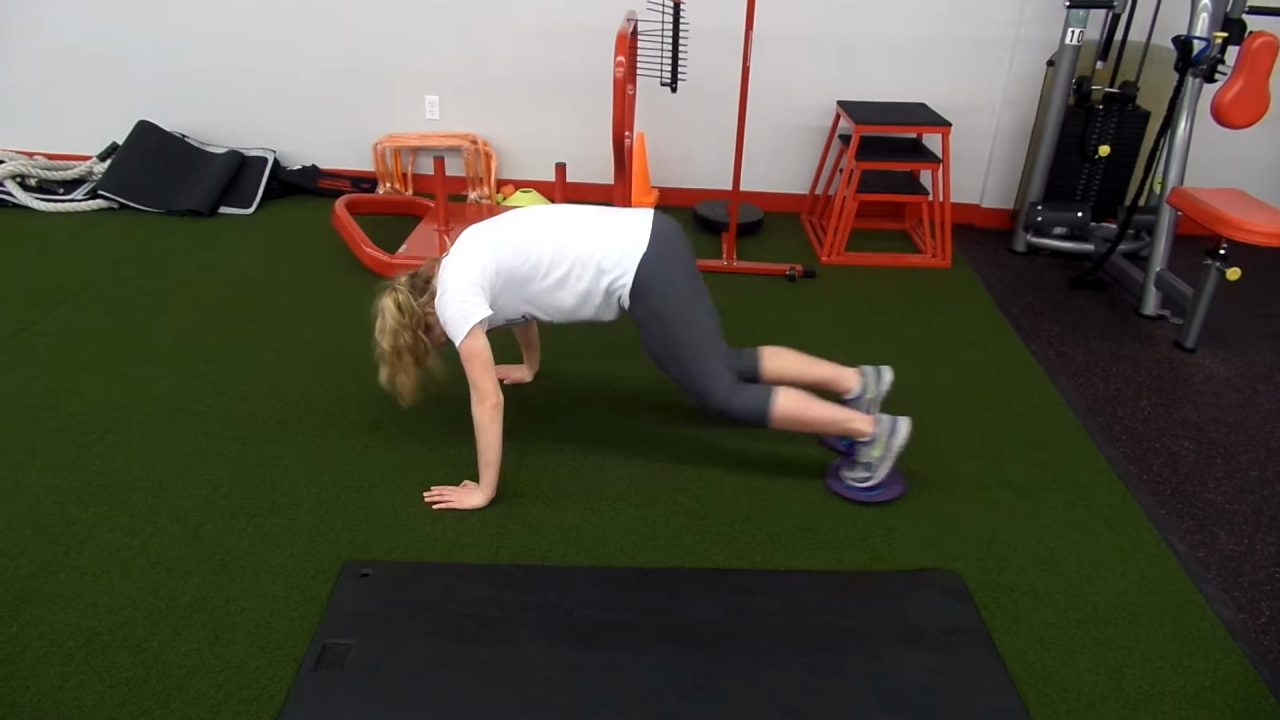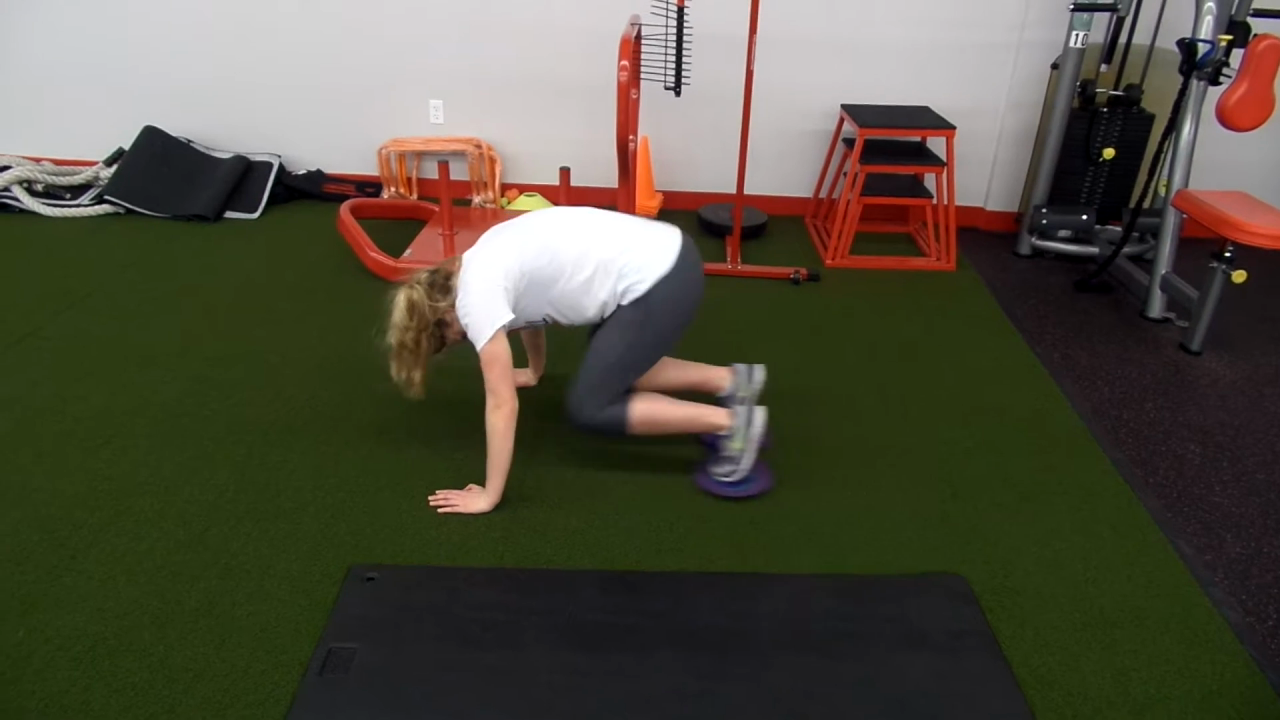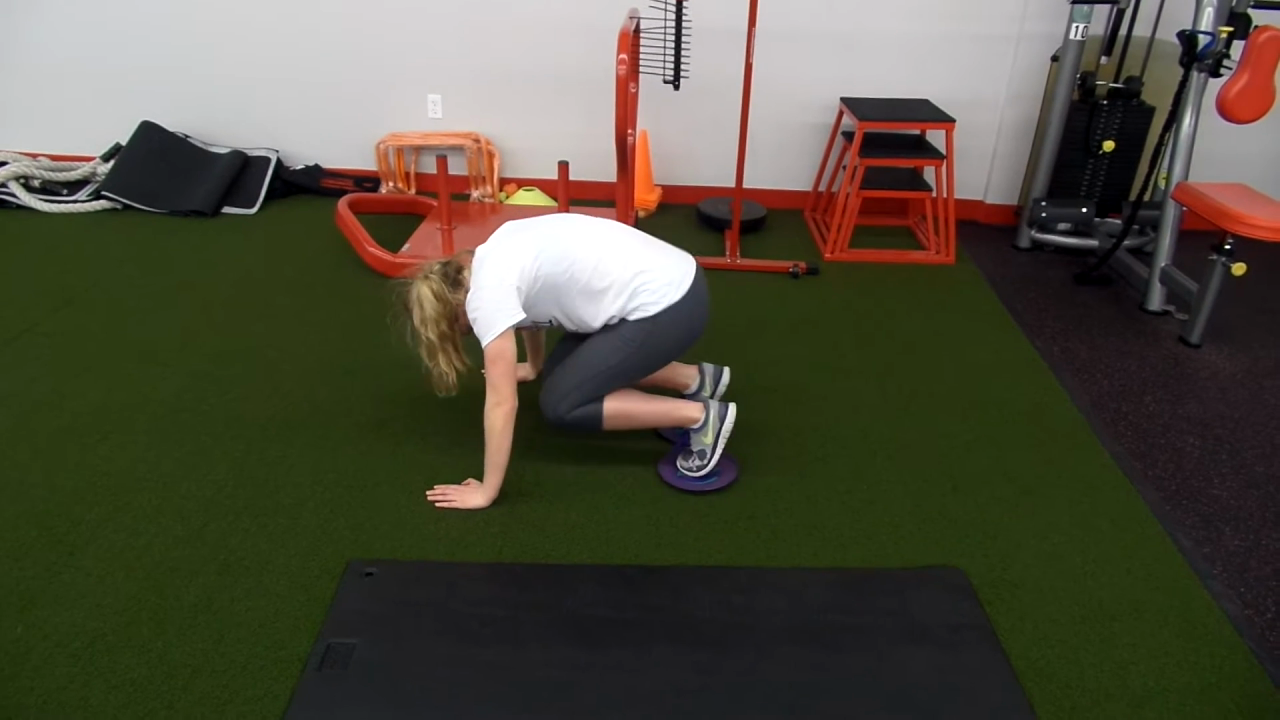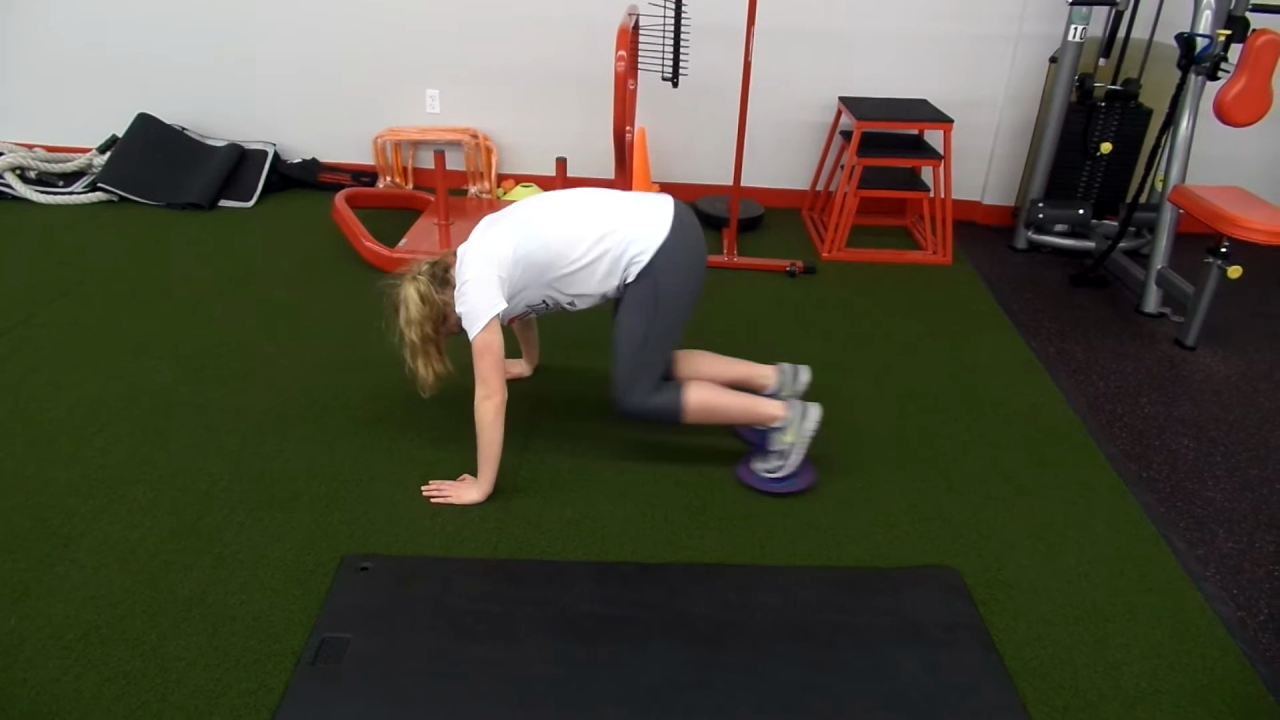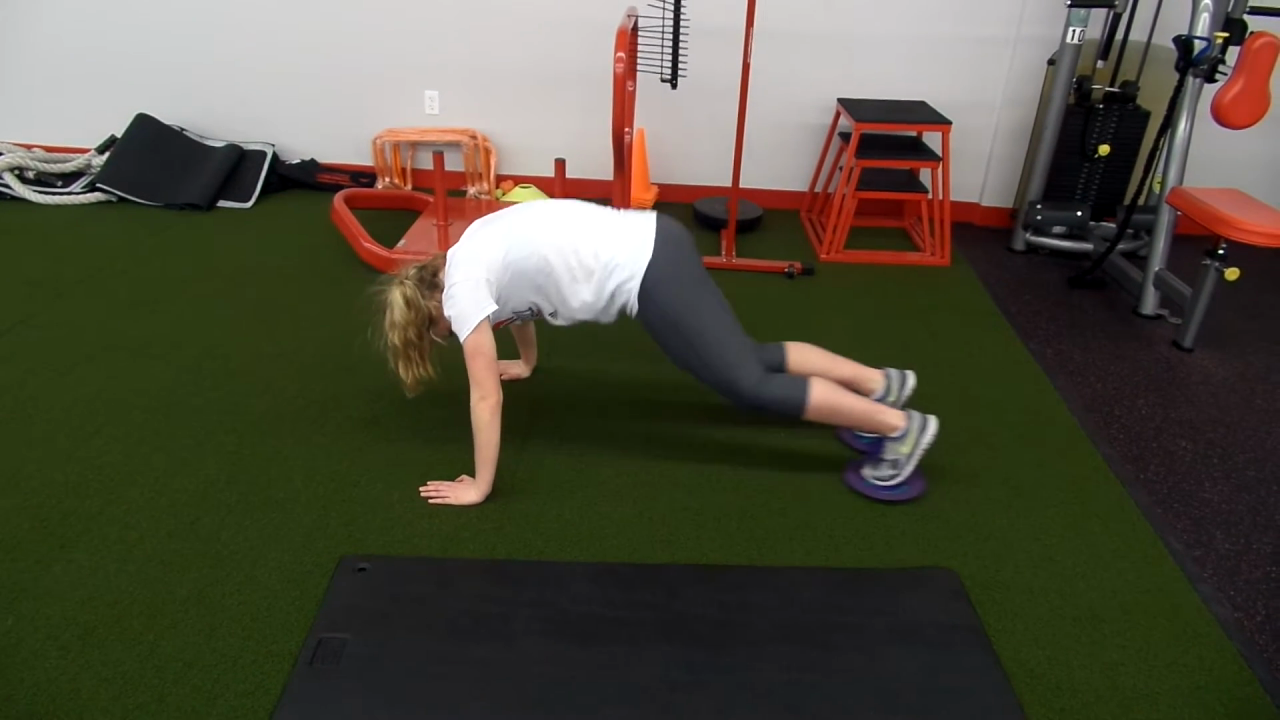
dt=0.3s
person 1, frame 1
left shoulder: (453, 295)
right shoulder: (469, 259)
left elbow: (486, 401)
left wrist: (484, 490)
right wrist: (529, 366)
left hip: (646, 268)
right hip: (648, 237)
left knee: (718, 394)
right knee: (724, 364)
left ankle: (870, 429)
right ankle: (857, 382)
person 1, frame 2
left shoulder: (475, 297)
right shoulder: (475, 266)
left elbow: (502, 405)
left wrist: (489, 496)
right wrist: (536, 369)
left hip: (661, 281)
right hip: (665, 256)
left knee: (588, 408)
right knee: (611, 376)
left ankle: (728, 421)
right ankle: (727, 381)
person 1, frame 3
left shoulder: (487, 294)
right shoulder: (490, 257)
left elbow: (501, 403)
left wrist: (487, 491)
right wrist: (534, 365)
left hip: (668, 304)
right hip: (670, 279)
left knee: (560, 405)
right knee: (564, 369)
left ankle: (700, 416)
right ankle: (694, 379)
person 1, frame 4
left shoulder: (473, 286)
right shoulder: (480, 252)
left elbow: (491, 396)
left wrist: (480, 486)
right wrist: (527, 361)
left hip: (658, 253)
right hip: (664, 227)
left knee: (636, 398)
right knee: (645, 367)
left ankle: (781, 415)
right ankle: (771, 378)
person 1, frame 5
left shoulder: (461, 291)
right shoulder: (471, 249)
left elbow: (487, 398)
left wrist: (480, 488)
right wrist: (527, 361)
left hip: (643, 275)
right hip: (652, 243)
left knee: (747, 382)
right knee: (750, 357)
left ankle: (899, 424)
right ankle: (881, 382)
